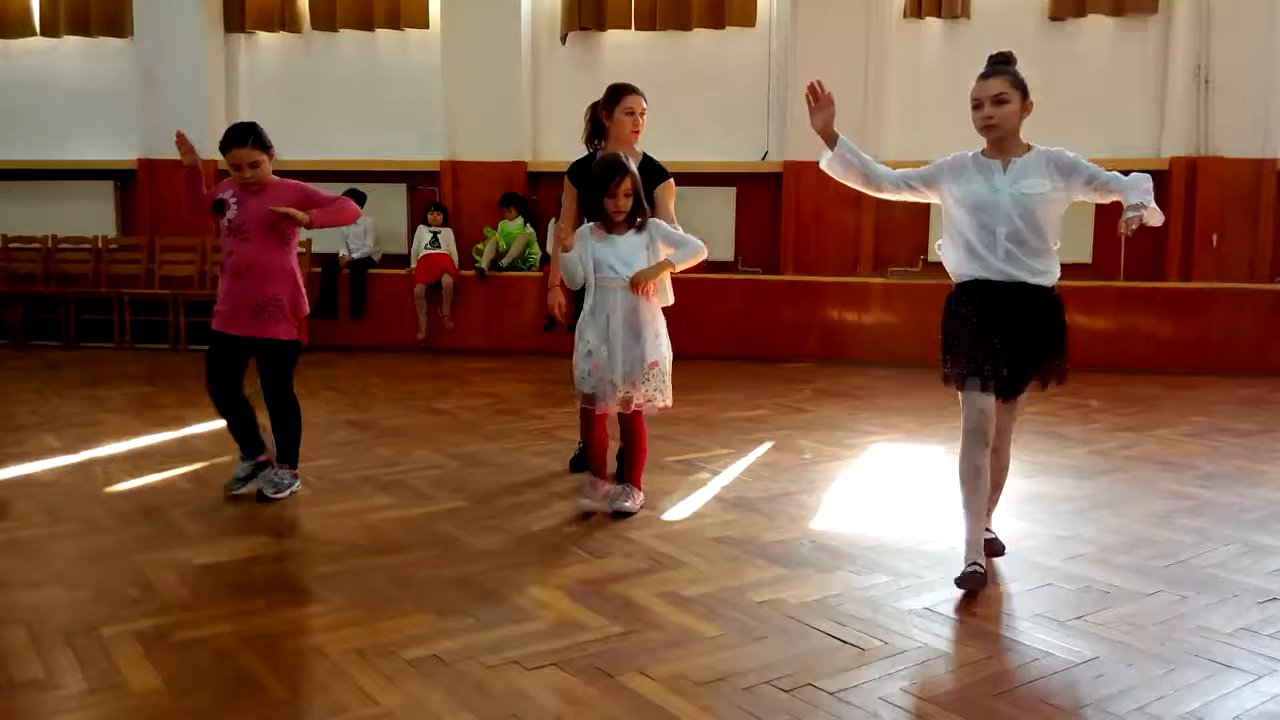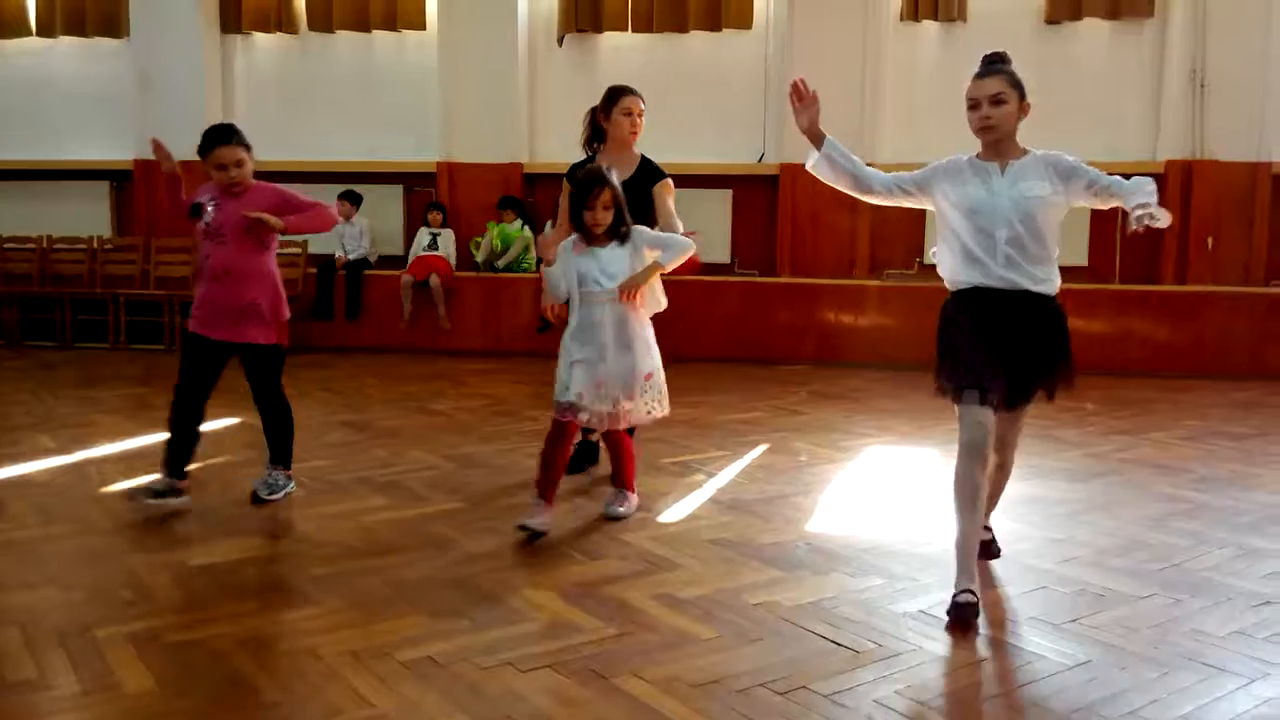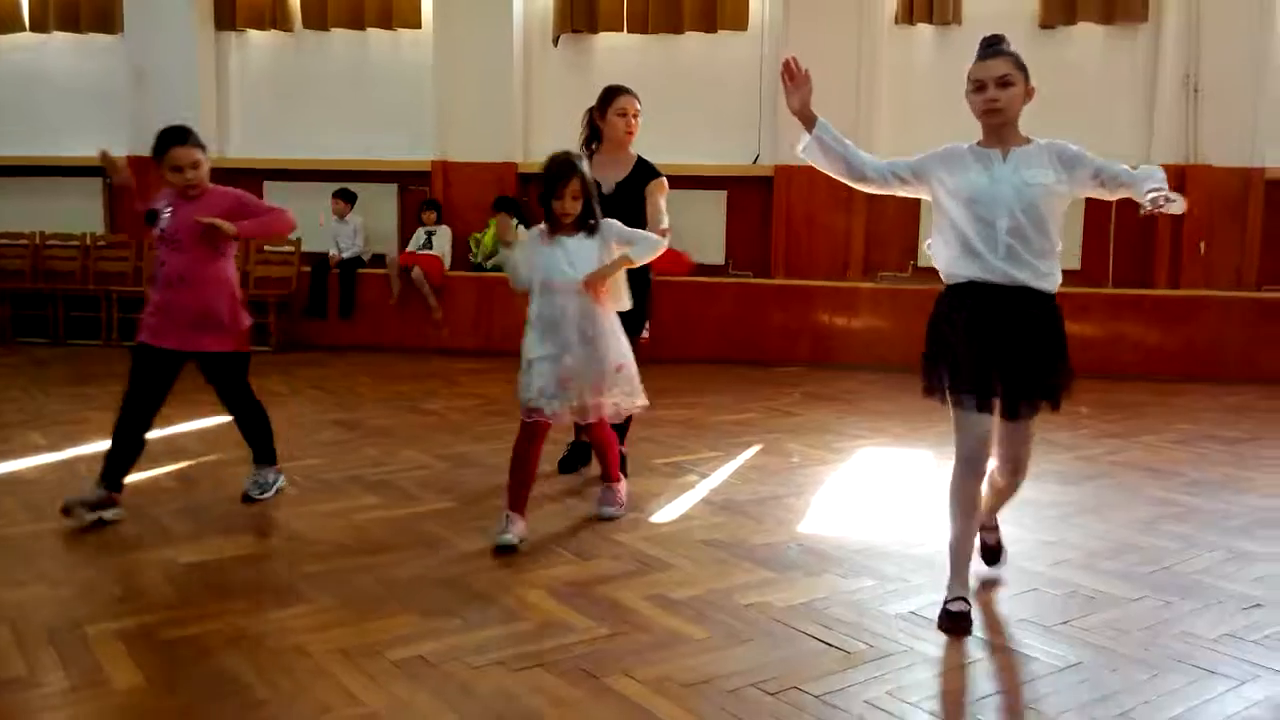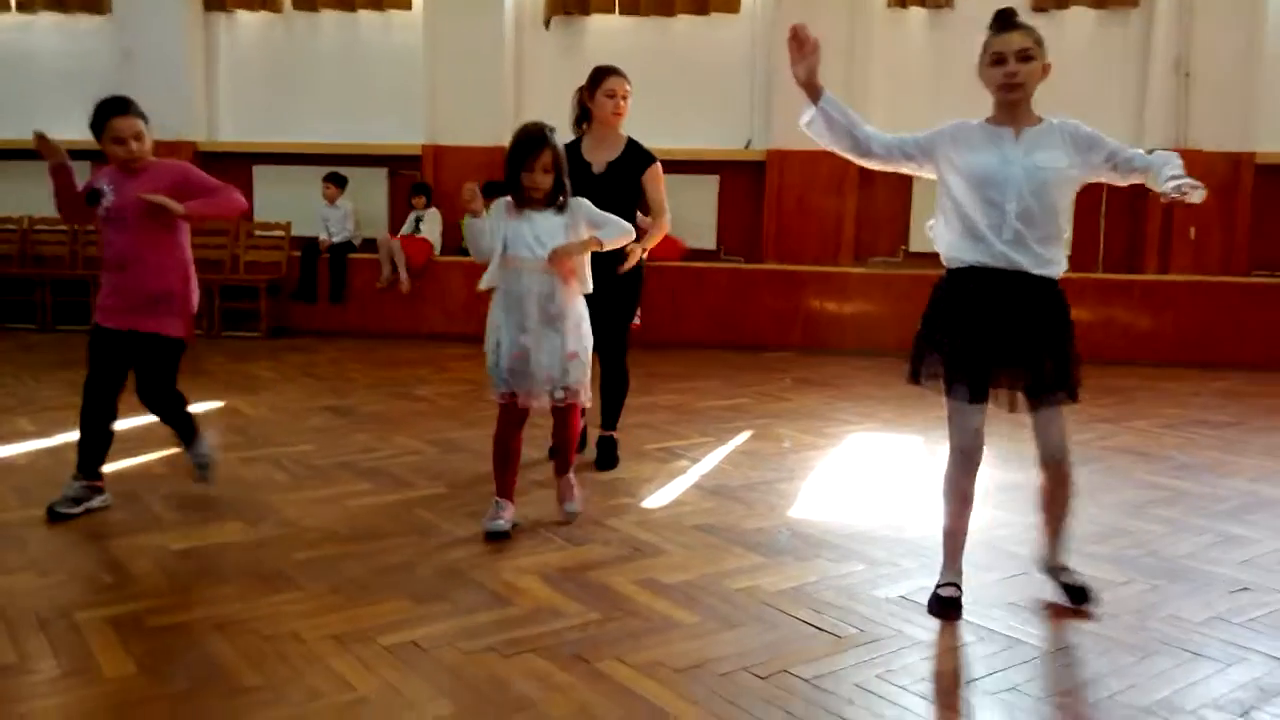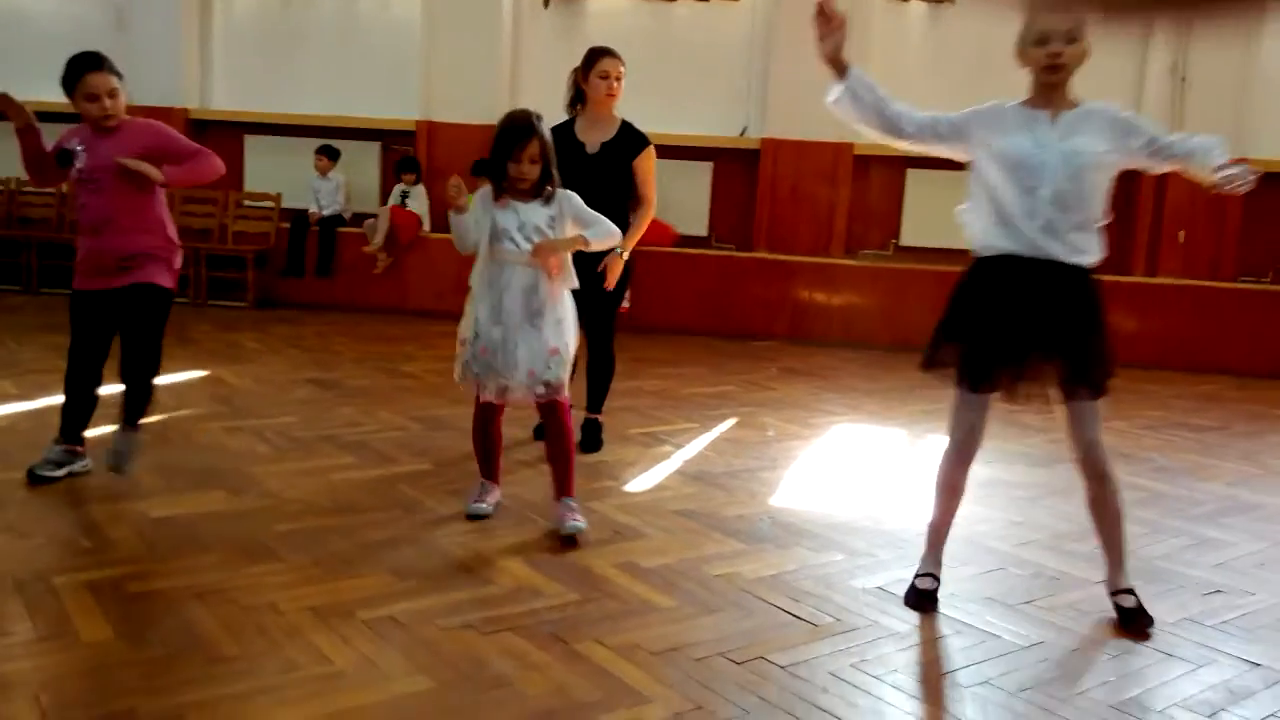
dt=0.2s
person 1, frame 1
left shoulder: (1056, 165)
right shoulder: (954, 171)
left elbow: (1123, 183)
right elbow: (882, 181)
left wrist: (1138, 204)
right wrist: (829, 136)
left hip: (1031, 305)
right hip: (973, 304)
left knee: (1002, 429)
right knee: (977, 422)
left ankle: (984, 524)
right ankle: (973, 553)
person 1, frame 2
left shoulder: (1056, 169)
right shoulder: (948, 175)
left elbow: (1123, 188)
right elbow: (872, 185)
left wrist: (1143, 205)
right wrist: (816, 136)
left hip: (1032, 316)
right hip: (970, 315)
left knee: (1004, 441)
right knee: (975, 439)
left ankle: (983, 521)
right ankle: (965, 580)
person 1, frame 3
left shoulder: (1059, 159)
right shoulder: (945, 164)
left elbow: (1129, 178)
right elbow: (865, 172)
left wrist: (1156, 190)
right wrist: (808, 118)
left hip: (1030, 314)
right hip: (965, 312)
left knee: (1014, 459)
right knee: (972, 449)
left ankle: (988, 518)
right ankle: (958, 587)
person 1, frame 4
left shoulder: (1071, 140)
right shoulder: (952, 141)
left elbow: (1140, 162)
right elbow: (869, 146)
left wrist: (1172, 177)
right wrist: (813, 89)
left hip: (1036, 302)
right hip: (967, 298)
left knee: (1055, 455)
right knee: (966, 443)
left ankle: (1053, 554)
right ankle: (950, 572)
person 1, frame 5
left shoulder: (1108, 125)
right shoulder: (986, 123)
left elbow: (1179, 149)
right elbow: (898, 124)
left wrist: (1222, 164)
right wrist: (840, 67)
left hip: (1070, 294)
right hip: (997, 288)
left knee: (1091, 450)
right knee: (964, 437)
left ankle: (1119, 579)
right ankle: (931, 561)
person 2, frame 1
left shoulder: (292, 191)
right shoulder: (226, 190)
left elbow: (349, 209)
right elbow: (200, 206)
left wrist: (307, 218)
right wrist: (192, 168)
left hip: (277, 311)
right hip: (231, 312)
left knee: (277, 391)
right knee: (220, 385)
left ankle: (287, 469)
right ankle: (254, 456)
person 2, frame 2
left shoulder: (270, 195)
right shoulder: (206, 194)
left elbow: (327, 215)
right elbow: (181, 211)
left wrist: (281, 224)
right wrist: (170, 174)
left hip: (257, 317)
right hip: (206, 317)
left knee: (267, 394)
right knee: (187, 394)
left ankle: (281, 471)
right ankle: (174, 478)
person 2, frame 3
left shoulder: (230, 200)
right shoulder: (164, 201)
left elbow: (284, 221)
right elbow: (140, 225)
left wrist: (236, 229)
right wrist: (125, 187)
left hip: (216, 325)
right hip: (161, 325)
left knee: (238, 400)
right knee: (136, 406)
left ankle: (268, 468)
right ankle: (107, 492)
person 2, frame 4
left shoulder: (175, 174)
right shoulder: (102, 179)
left elbow: (234, 201)
right elbow: (75, 214)
left wrist: (182, 209)
right wrist: (59, 168)
left hip: (167, 305)
right hip: (115, 308)
left knee: (155, 394)
right knee: (99, 393)
left ankle: (192, 437)
right ankle: (89, 482)
person 2, frame 5
left shoulder: (150, 133)
right shoulder: (74, 140)
left elbow: (212, 164)
right elbow: (42, 176)
left wrist: (161, 175)
left hip: (149, 265)
right hip: (93, 270)
left knee: (140, 355)
right knee: (83, 360)
left ankle: (130, 427)
right ankle: (70, 444)
person 3, frame 1
left shoulder: (656, 173)
right shoulder: (580, 171)
left elbow: (667, 224)
right elbow: (567, 230)
right wrist: (556, 283)
left ankle: (629, 446)
right ankle: (591, 441)
person 3, frame 2
left shoulder: (654, 175)
right shoulder: (578, 174)
left elbow: (668, 219)
right elbow: (562, 233)
left wrist: (675, 234)
right ankle: (587, 441)
person 3, frame 3
left shoulder: (649, 175)
left elbow: (659, 218)
left wrist: (658, 234)
left hip: (630, 283)
left ankle: (617, 449)
right ankle: (580, 442)
person 3, frame 4
left shoulder: (641, 159)
right shoulder: (565, 156)
left elbow: (662, 217)
left wrist: (640, 247)
left hip: (621, 270)
left knee: (613, 353)
left ankle: (608, 435)
right ankle: (574, 428)
person 3, frame 5
left shoulder: (635, 141)
right shoulder: (558, 136)
left elbow: (647, 204)
left wrist: (622, 252)
left hip: (609, 253)
left knee: (601, 336)
left ankle: (593, 419)
person 4, frame 1
left shoulder: (651, 229)
right shoulder: (587, 235)
left elbow: (698, 249)
right elbow: (574, 280)
left wrist: (660, 266)
right wrist: (566, 249)
left hip: (640, 332)
right hip: (598, 332)
left knee: (632, 412)
right knee: (592, 410)
left ankle: (632, 485)
right ankle: (598, 480)
person 4, frame 2
left shoulder: (636, 238)
right shoulder: (570, 249)
left elbow: (685, 246)
right elbow: (557, 296)
left wrist: (646, 272)
right wrist: (549, 264)
left hip: (627, 345)
right hip: (584, 347)
left knee: (615, 426)
right knee: (564, 423)
left ankle: (626, 489)
right ankle: (543, 504)
person 4, frame 3
left shoulder: (605, 231)
right shoulder: (537, 238)
left elbow: (655, 243)
right elbow: (520, 282)
left wrist: (615, 265)
right wrist: (511, 248)
left hip: (595, 339)
right hip: (548, 342)
left knee: (595, 421)
right knee: (533, 424)
left ankle: (614, 481)
right ankle: (514, 515)
person 4, frame 4
left shoulder: (574, 209)
right shoulder: (502, 210)
left elbow: (625, 231)
right elbow: (481, 252)
left wrist: (582, 245)
right wrist: (474, 214)
left hip: (560, 320)
right hip: (514, 321)
left knee: (565, 406)
right knee: (511, 410)
left ankle: (564, 475)
right ankle: (504, 500)
person 4, frame 5
left shoulder: (561, 201)
right shoulder: (487, 198)
left elbow: (612, 233)
right elbow: (467, 245)
left wrist: (569, 242)
right wrist: (459, 210)
left hip: (544, 314)
right hip: (494, 312)
left knee: (553, 402)
right knee: (488, 402)
left ankle: (566, 499)
right ankle: (489, 483)
